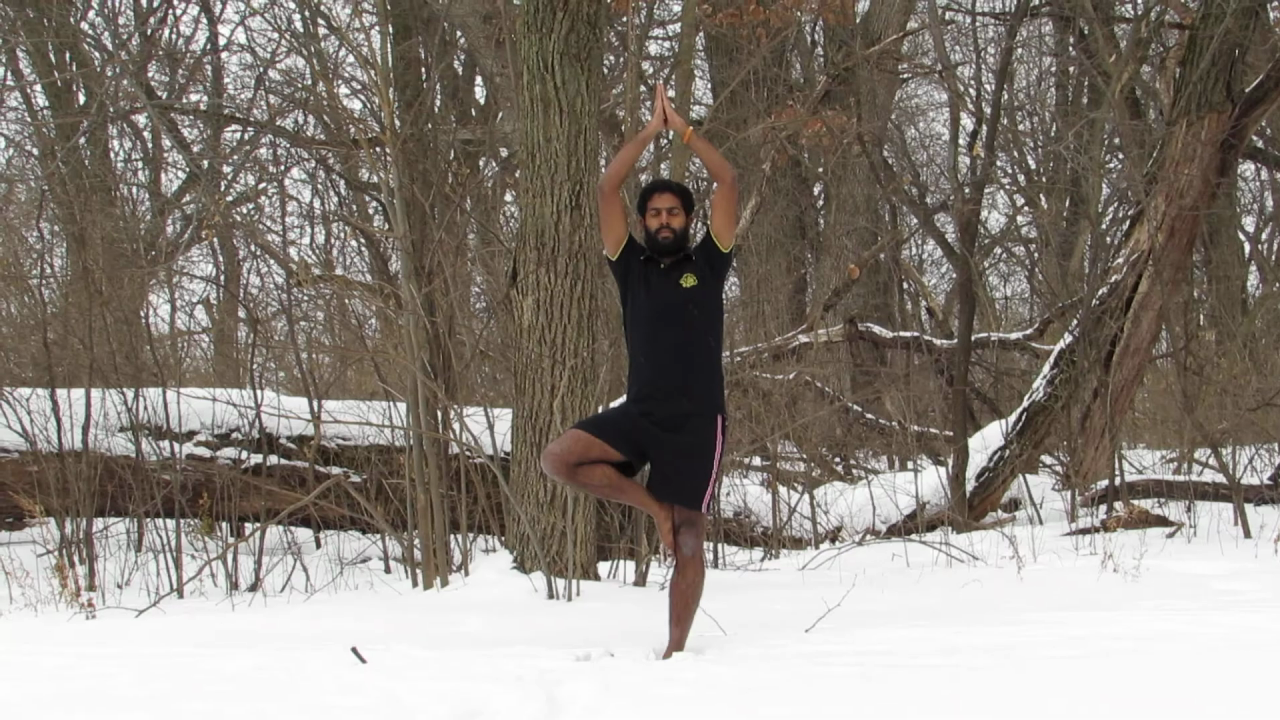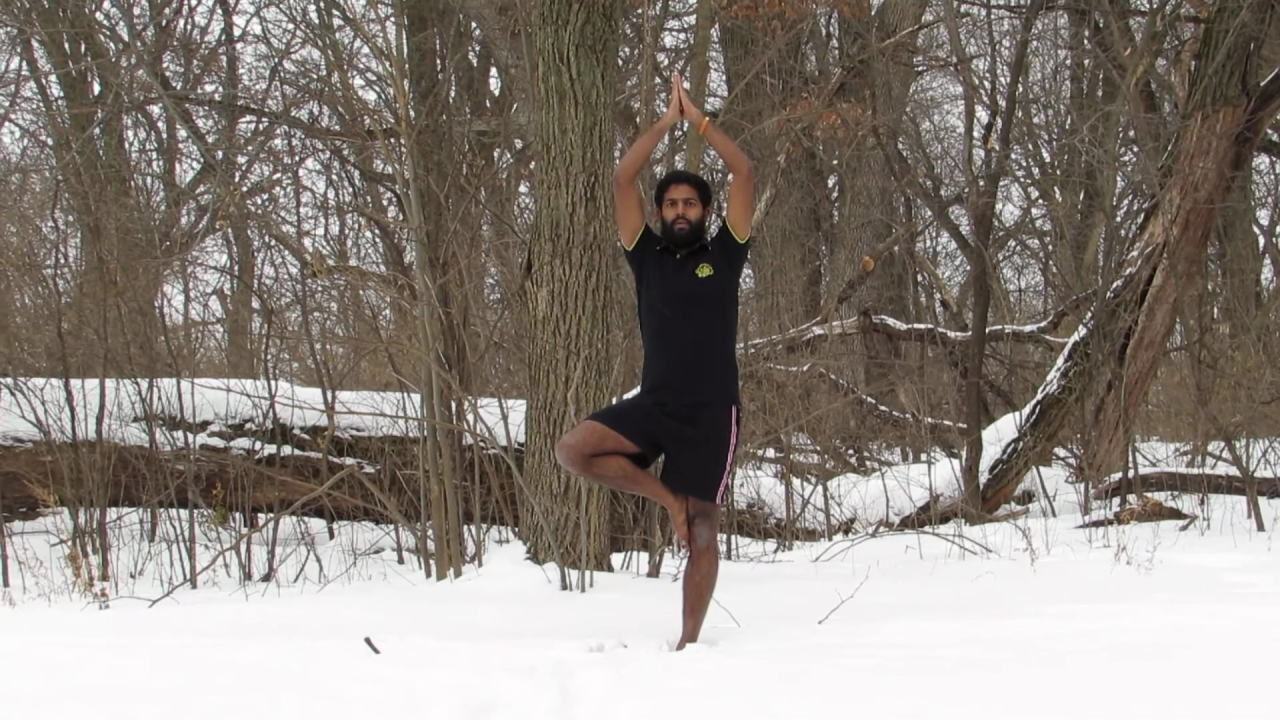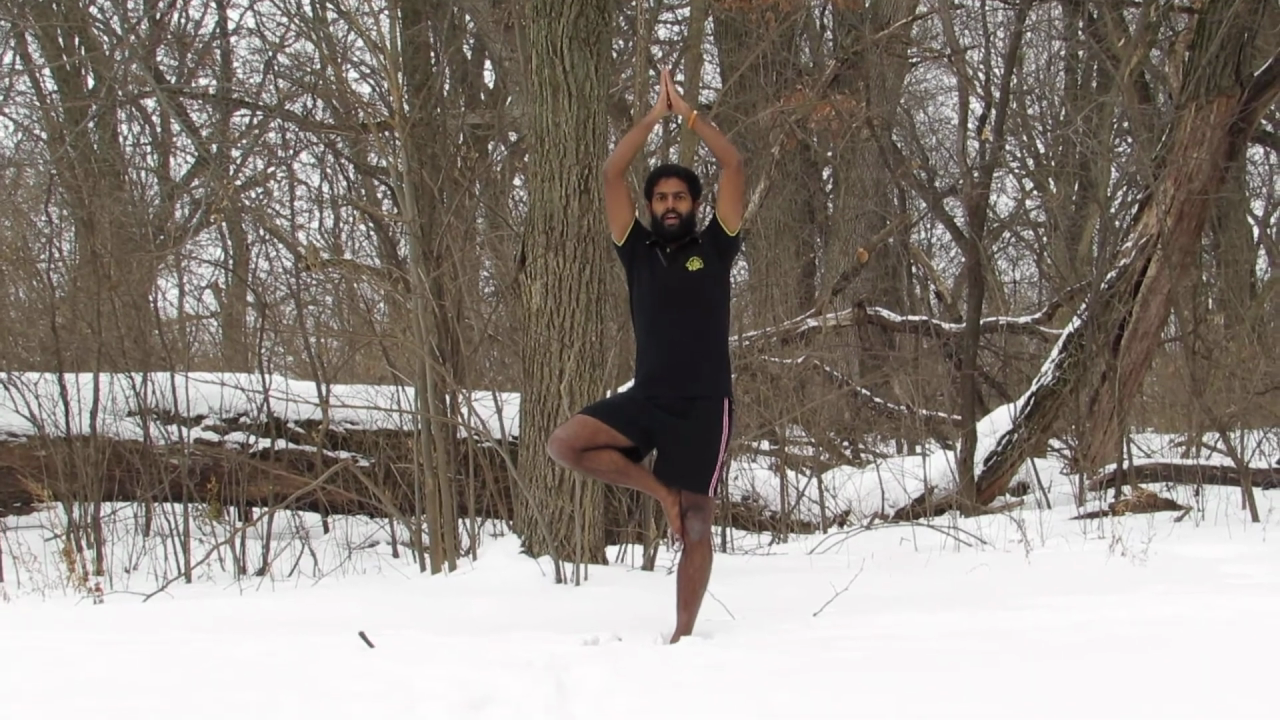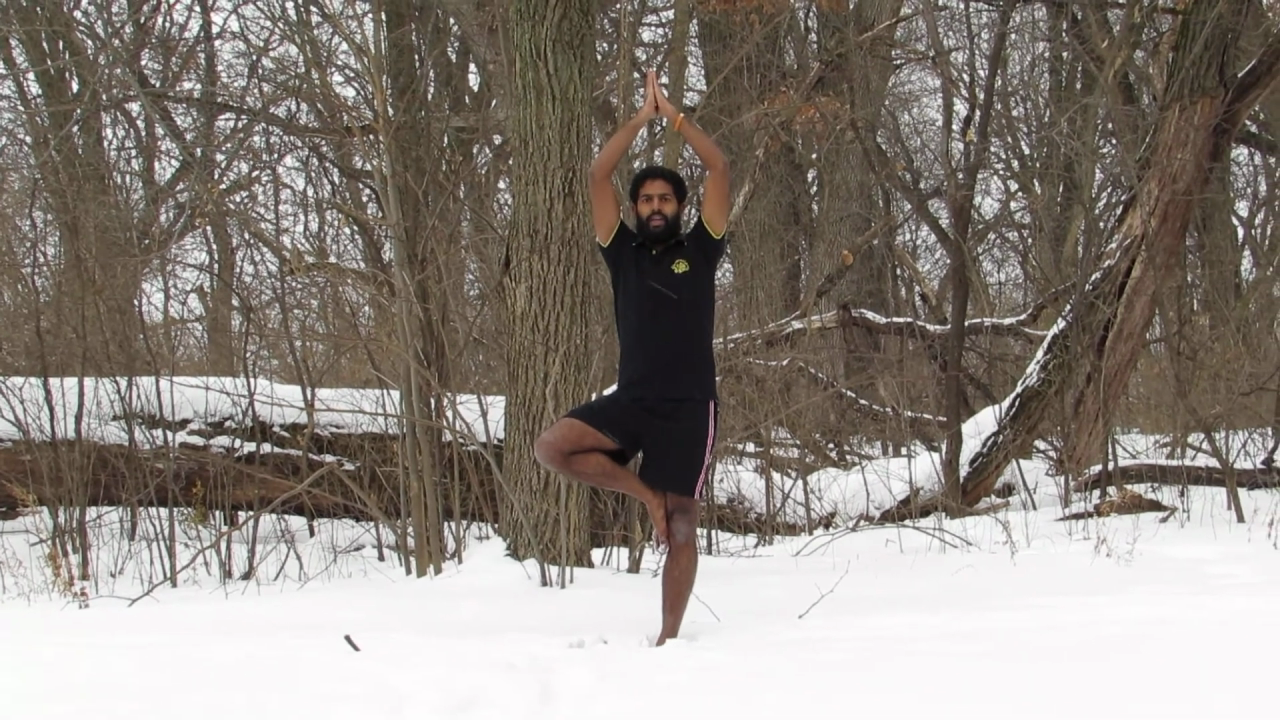
dt=0.7s
person 1, frame 1
left shoulder: (708, 265)
right shoulder: (631, 267)
left elbow: (728, 182)
right elbow: (607, 189)
left wrist: (682, 128)
right wrist: (648, 130)
left hip: (698, 419)
right hip: (639, 412)
left knee: (689, 541)
right knee: (558, 458)
left ankle: (676, 650)
right ankle: (653, 508)
person 1, frame 2
left shoulder: (724, 255)
right shoulder: (647, 257)
left elbow: (745, 174)
right elbow: (622, 179)
left wrist: (699, 118)
right wrist: (666, 121)
left hip: (712, 410)
right hip: (653, 403)
left knee: (702, 532)
right knee: (571, 449)
left ankle: (689, 641)
right ankle: (668, 498)
person 1, frame 3
left shoulder: (714, 249)
right shoulder: (638, 251)
left elbow: (734, 166)
right elbow: (611, 174)
left wrist: (687, 112)
right wrist: (654, 114)
left hip: (704, 403)
right hip: (646, 397)
left knee: (696, 524)
right knee: (564, 443)
left ankle: (684, 634)
right ankle: (660, 492)
person 1, frame 4
left shoulder: (699, 251)
right shoulder: (623, 253)
left elbow: (720, 169)
right elbow: (597, 175)
left wrist: (674, 115)
right wrist: (640, 117)
left hip: (690, 405)
right hip: (631, 399)
left knee: (682, 525)
right knee: (550, 446)
left ankle: (669, 637)
right ankle: (646, 494)
